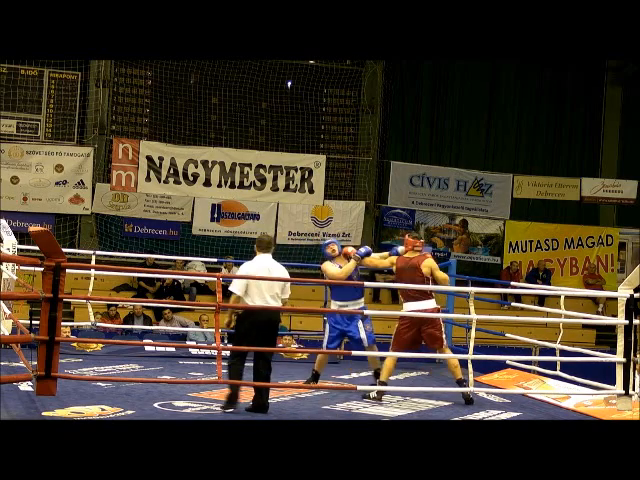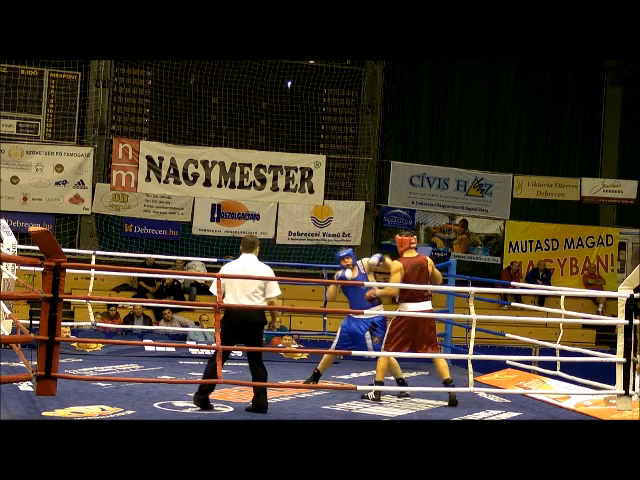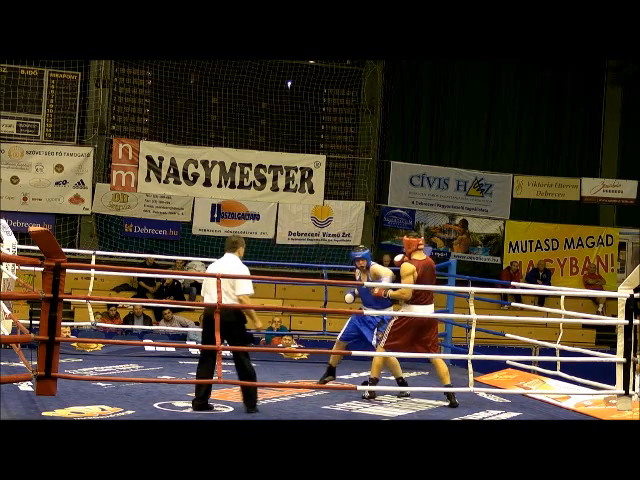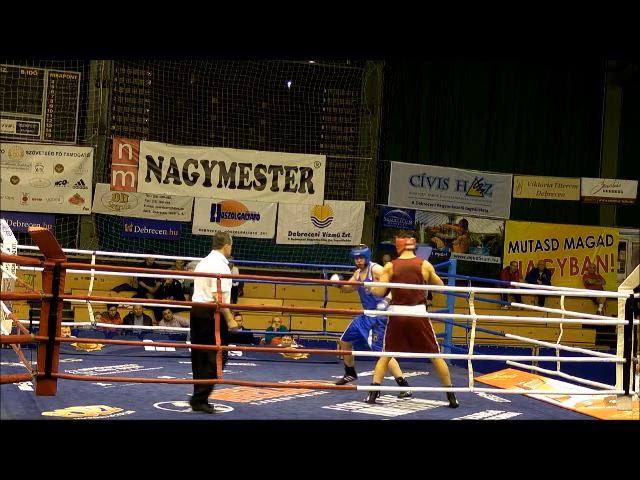
dt=0.2s
person 1, frame 1
left shoulder: (248, 267)
right shoulder: (281, 269)
left elbow: (236, 296)
right elbow: (284, 300)
left wrist: (229, 316)
left hip: (251, 315)
right hip: (273, 316)
left knee: (237, 356)
right knee: (264, 360)
left ankle: (233, 397)
right ankle: (261, 402)
person 1, frame 2
left shoulder: (228, 267)
right shoulder: (265, 269)
left elbow: (217, 296)
right elbow: (272, 300)
right wrist: (274, 318)
left hip: (232, 315)
right hip: (255, 316)
left knee: (219, 357)
right knee: (256, 360)
left ankle: (202, 396)
right ankle: (260, 402)
person 1, frame 3
left shoulder: (212, 266)
right shoulder: (240, 268)
left elbow: (205, 294)
right elbow: (243, 299)
right wrist: (255, 320)
left hip: (211, 314)
right hip: (231, 315)
left knee: (207, 359)
right knee: (242, 359)
left ankle: (200, 400)
right ankle: (250, 402)
person 1, frame 4
left shoulder: (202, 263)
right shoulder: (220, 265)
right elbow: (218, 296)
right wrist: (230, 319)
left hip: (197, 311)
right hip: (212, 313)
left knee: (199, 357)
right knee: (216, 357)
left ankle: (200, 399)
right ankle: (200, 399)
person 2, frame 1
left shoulder: (396, 260)
right shoulder: (428, 261)
left elbow: (372, 263)
right elbow: (445, 282)
left hip: (410, 312)
right hip: (430, 310)
left knee: (394, 352)
right knee: (443, 349)
left ankle: (379, 390)
right ankle: (464, 387)
person 2, frame 2
left shoulder: (398, 264)
right shoulder: (426, 260)
left elbow: (393, 291)
right elbow: (438, 280)
left wrist: (375, 292)
left hip: (406, 313)
right hip: (426, 311)
left knee: (386, 351)
right knee: (434, 352)
left ankle: (376, 390)
right ankle: (450, 388)
person 2, frame 3
left shoulder: (407, 266)
right shoulder: (430, 262)
left elbow: (406, 294)
left wrist: (386, 292)
left hip: (409, 314)
right hip: (428, 314)
left knee: (382, 347)
right knee: (434, 355)
left ankle: (371, 388)
right ankle: (451, 395)
person 2, frame 4
left shoulder: (390, 266)
right shoulder: (425, 265)
left elbow: (378, 291)
right elbow: (440, 287)
left wrist: (370, 289)
left hip: (397, 315)
right hip: (419, 315)
left knee: (386, 355)
right knee: (435, 355)
left ankle: (373, 393)
right ankle: (451, 395)
person 3, frame 1
left shoulder: (353, 254)
right shoulder: (327, 265)
right elbow: (341, 275)
right wrist: (356, 258)
left hip: (358, 311)
right hip: (337, 313)
left knee: (369, 344)
right knee: (327, 349)
left ankle: (378, 377)
right ankle: (314, 378)
person 3, frame 2
left shoulder: (365, 264)
right shoulder: (340, 275)
left elbow: (388, 264)
right elbow: (330, 298)
left wrist: (381, 259)
right wrist: (336, 281)
left hip: (373, 318)
right hip: (354, 318)
right knee: (334, 349)
left ankle: (402, 384)
right ankle: (314, 377)
person 3, frame 3
left shoulder: (375, 269)
right shoulder: (358, 272)
left elbow: (388, 273)
left wrist: (386, 280)
right wrist: (353, 293)
left hip: (382, 316)
right hip: (364, 313)
right knee: (340, 341)
left ankle: (403, 384)
right ankle: (330, 373)
person 3, frame 4
left shoulder: (376, 269)
right shoulder: (358, 272)
right elbow: (348, 288)
right wrist: (339, 283)
left hip: (380, 316)
right hip: (365, 315)
left knee: (382, 352)
right knee: (344, 341)
left ankle: (404, 385)
right ankle: (350, 373)
